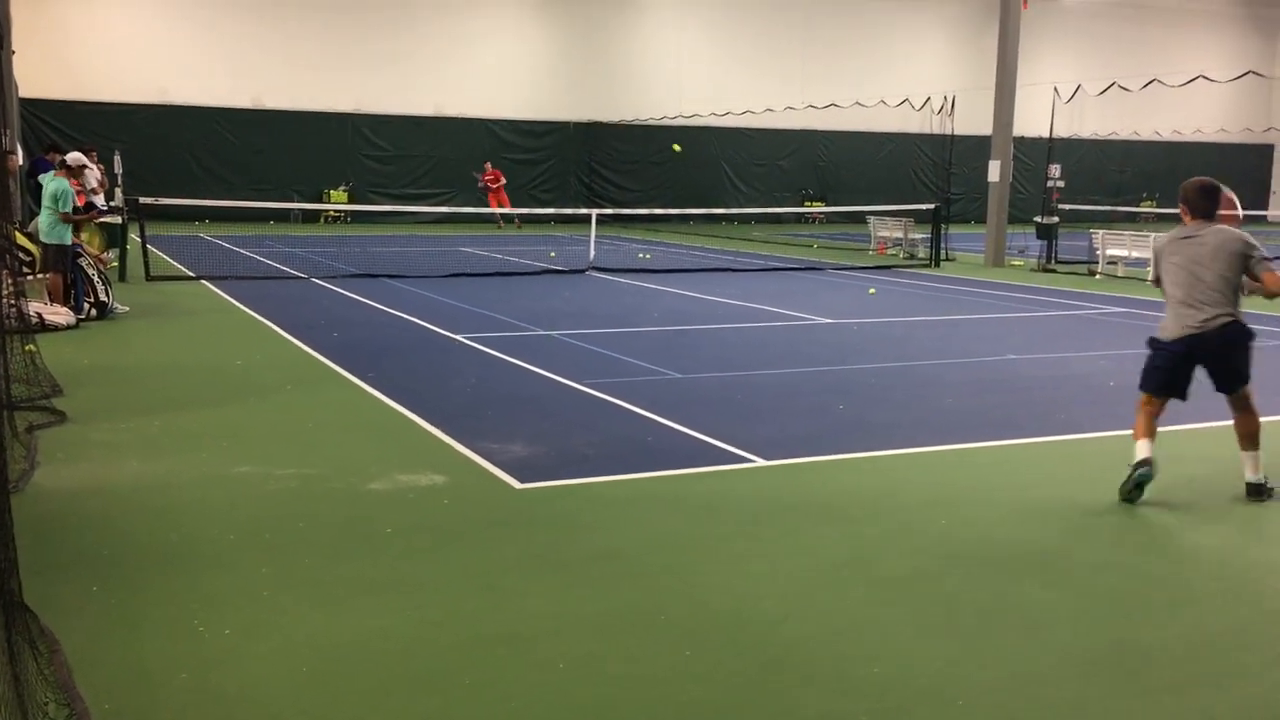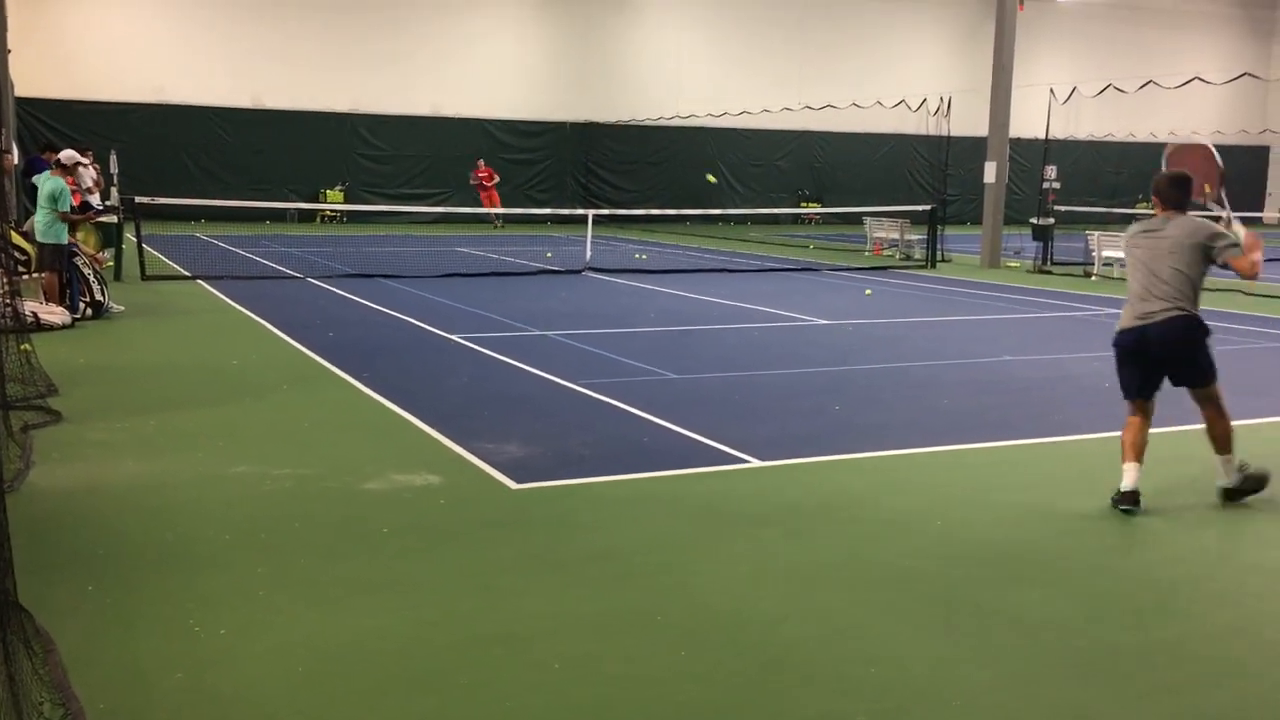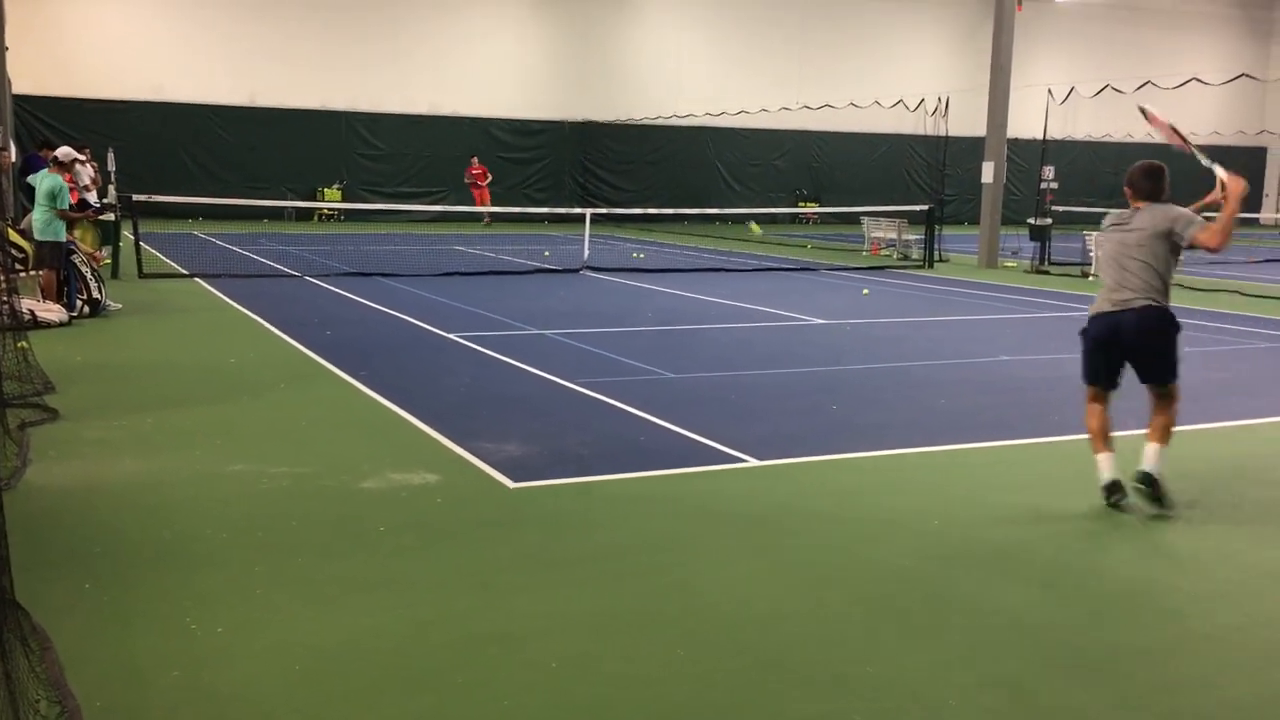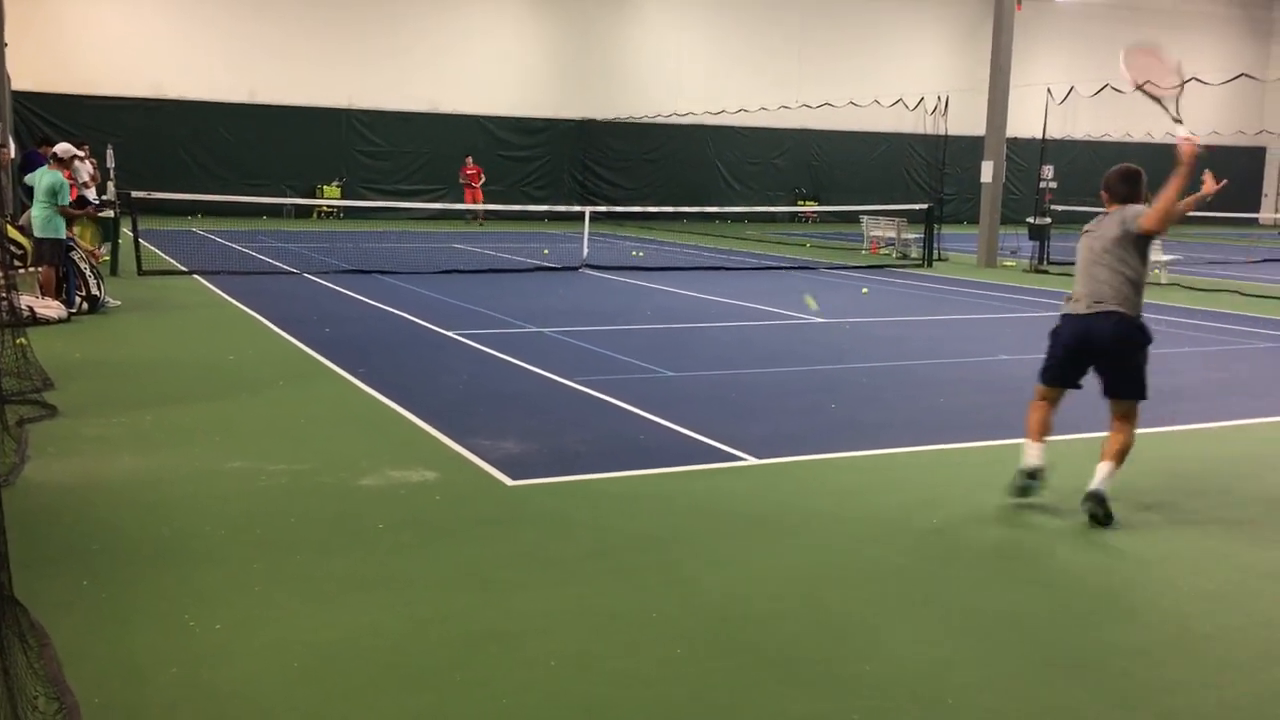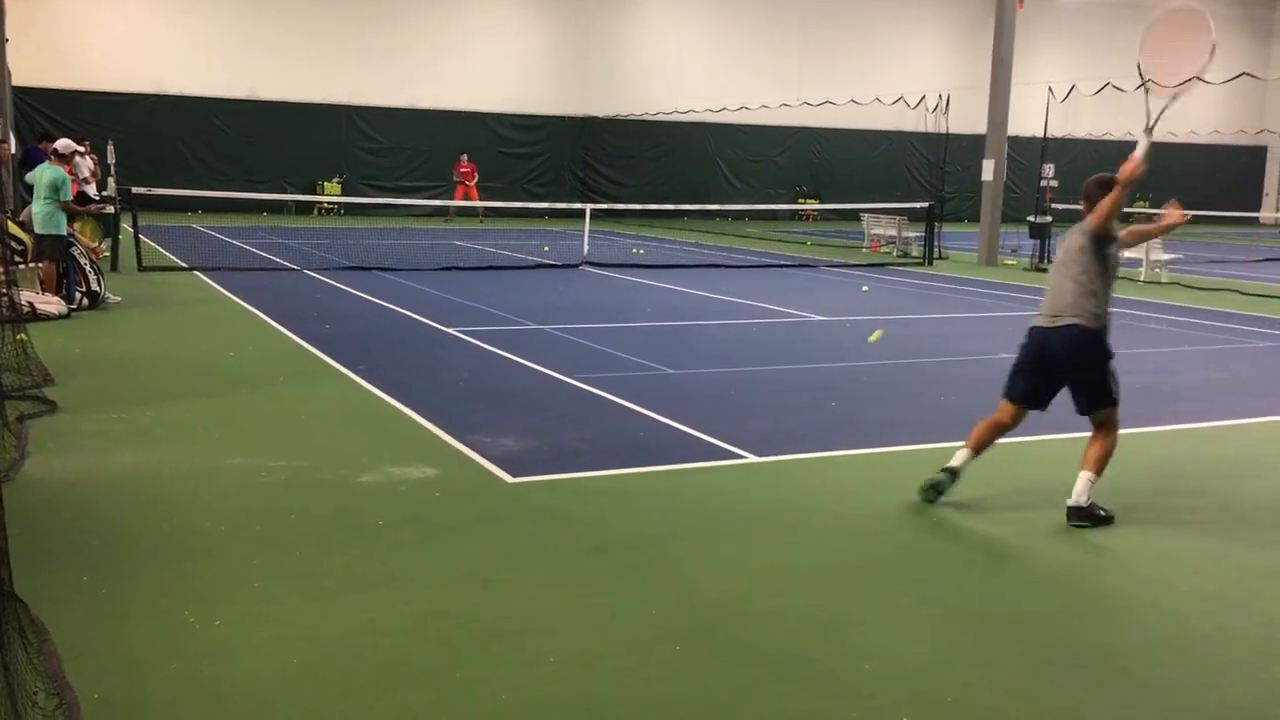
dt=0.1s
person 1, frame 1
left shoulder: (1164, 244)
right shoulder: (1239, 240)
right wrist: (1244, 285)
left hip: (1175, 337)
right hip: (1227, 332)
left knee: (1147, 408)
right knee: (1242, 402)
left ankle: (1143, 462)
person 1, frame 2
left shoulder: (1133, 234)
right shoulder: (1204, 229)
right elbow: (1249, 270)
right wrist: (1254, 248)
left hip: (1131, 331)
right hip: (1176, 327)
left knee: (1139, 413)
right knee: (1210, 404)
left ankle: (1129, 487)
right ankle: (1231, 480)
person 1, frame 3
left shoulder: (1111, 223)
right shoulder: (1172, 216)
right elbow: (1214, 241)
left wrist: (1207, 201)
right wrist: (1233, 199)
left hip: (1102, 320)
right hip: (1149, 318)
left knee: (1096, 401)
right knee: (1164, 399)
left ankle: (1109, 480)
right ankle: (1149, 471)
person 1, frame 4
left shoulder: (1092, 227)
right shoulder: (1131, 216)
right elbow: (1154, 222)
left wrist: (1196, 197)
right wrist: (1183, 167)
left hip: (1074, 322)
right hip: (1122, 327)
left knee: (1044, 399)
right knee: (1123, 419)
left ankle: (1032, 466)
right ankle: (1097, 488)
person 1, frame 5
left shoulder: (1078, 235)
right shoulder: (1094, 233)
right elbow: (1099, 222)
left wrist: (1162, 225)
right wrist: (1123, 183)
left hip: (1042, 336)
right hip: (1081, 339)
left knee: (1005, 418)
right knee: (1106, 425)
left ankle: (951, 470)
right ankle: (1080, 502)
